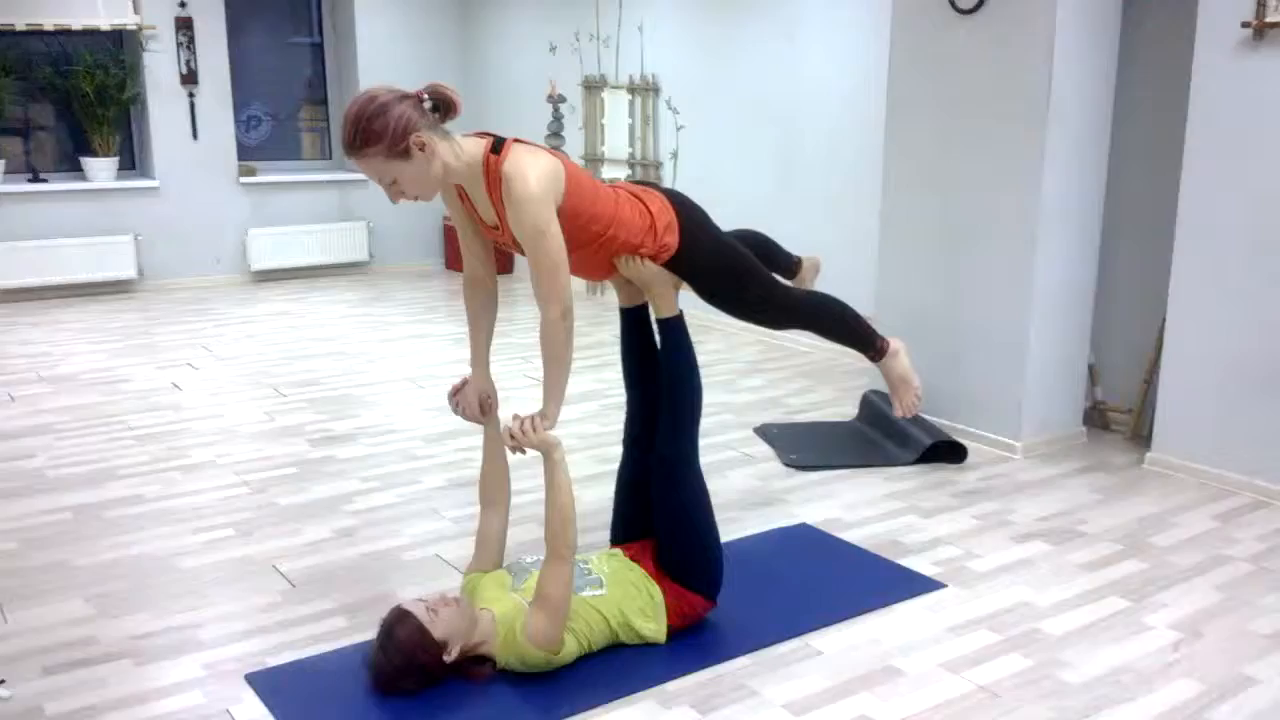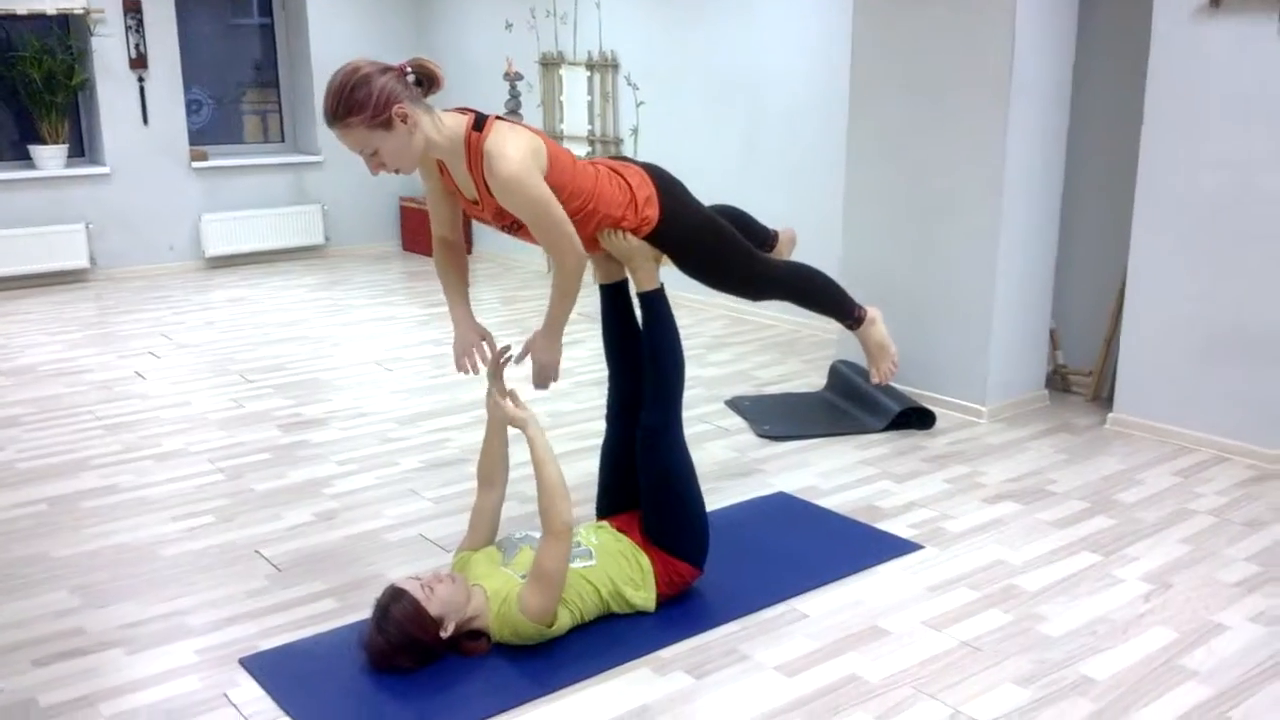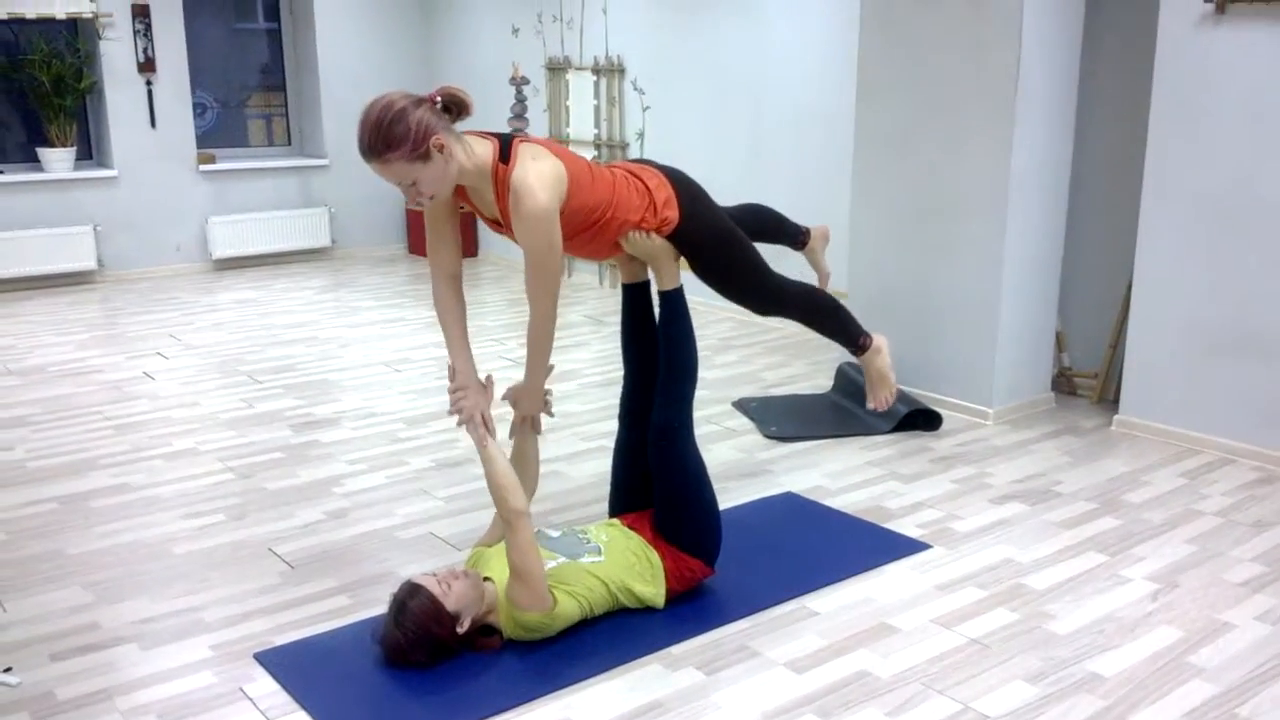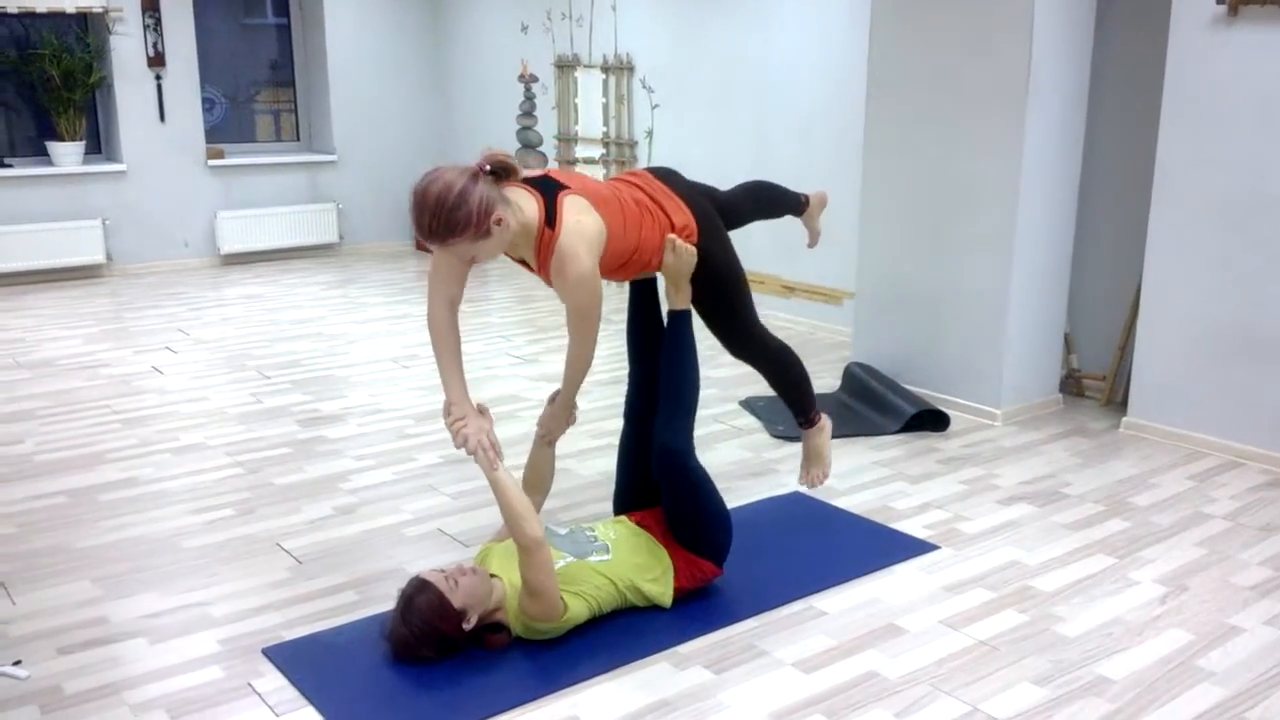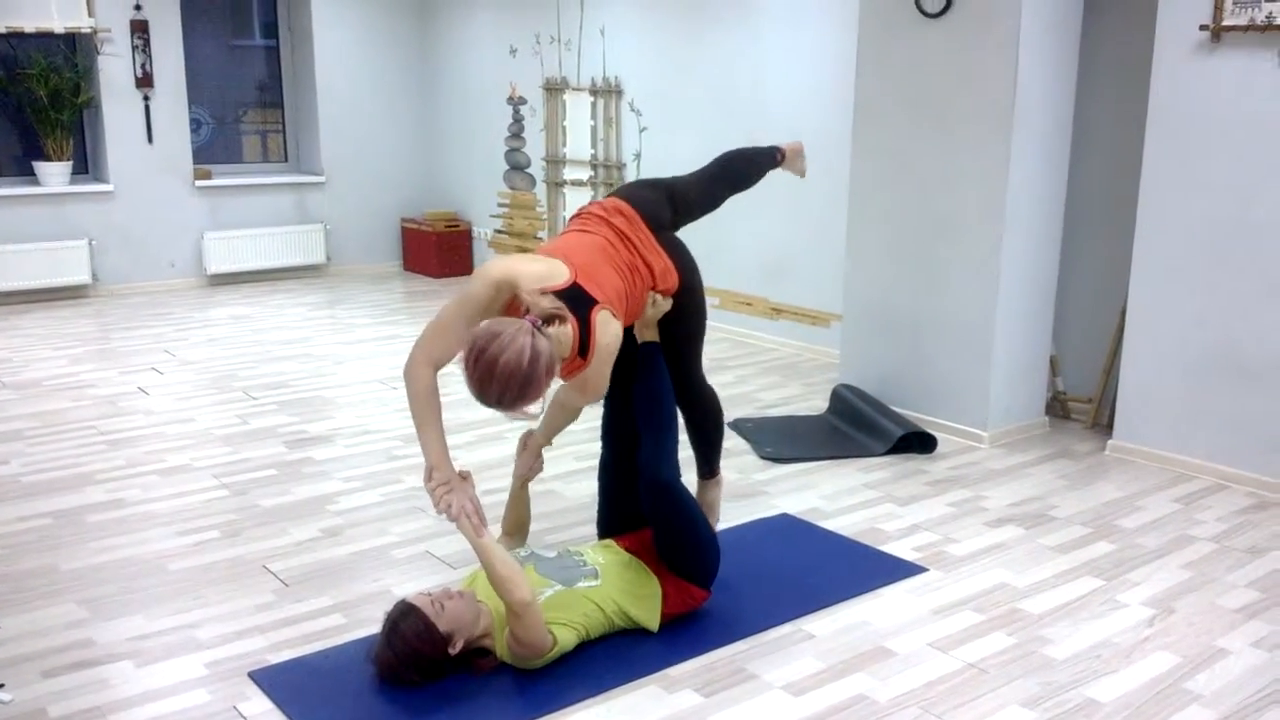
dt=0.7s
person 1, frame 1
left shoulder: (522, 181)
right shoulder: (456, 180)
left elbow: (557, 308)
right elbow: (479, 277)
left wrist: (549, 413)
right wrist: (479, 372)
left hip: (667, 231)
right hip: (629, 218)
left knee: (774, 307)
right knee: (733, 249)
left ankle: (885, 352)
right ankle: (798, 265)
person 1, frame 2
left shoulder: (503, 162)
right shoulder: (434, 152)
left elbow: (571, 258)
right elbow: (447, 240)
left wrist: (548, 339)
right wrist: (462, 320)
left hip: (645, 207)
right hip: (610, 191)
left knee: (753, 278)
left ankle: (862, 319)
person 1, frame 3
left shoulder: (529, 189)
right shoulder: (445, 171)
left elbow: (544, 308)
right elbow: (446, 278)
left wrist: (530, 390)
right wrist: (467, 377)
left hip: (665, 208)
right hip: (627, 196)
left knee: (765, 293)
right knee: (734, 223)
left ankle: (868, 349)
right ankle: (807, 238)
person 1, frame 4
left shoulder: (571, 250)
right shoulder: (473, 206)
left elbow: (583, 347)
right elbow: (442, 308)
left wrist: (562, 409)
right wrist: (461, 406)
left hip: (680, 224)
right hip: (641, 193)
left knee: (745, 338)
right knee: (730, 207)
left ankle: (813, 424)
right ankle: (806, 204)
person 1, frame 5
left shoulder: (600, 347)
right shoulder: (502, 279)
left elbow: (572, 404)
right elbow: (419, 365)
left wrist: (534, 446)
right wrist: (442, 473)
left hip: (663, 270)
right hip: (617, 216)
left knee: (685, 382)
right knee: (709, 182)
left ankle: (709, 478)
right ankle: (779, 154)
person 2, frame 1
left shoulder: (481, 595)
right shoulder: (526, 644)
left elbow: (494, 508)
right elbow: (561, 552)
left wrist: (489, 426)
right wrist: (553, 455)
left hip: (630, 563)
right hip: (677, 591)
right knee: (672, 453)
right ankle: (662, 300)
person 2, frame 2
left shoulder: (472, 571)
right shoulder: (520, 618)
left elbow: (490, 489)
right elbow: (560, 527)
left wrist: (496, 403)
right wrist: (530, 428)
left hip: (618, 536)
right hip: (664, 560)
right knee: (657, 423)
left ankle: (613, 273)
right ankle: (643, 275)
person 2, frame 3
left shoulder: (484, 566)
right shoulder: (525, 617)
left elbow: (519, 494)
right elbow: (514, 514)
left wrist: (524, 422)
right wrist: (481, 432)
left hip: (631, 533)
right hip: (677, 556)
right knee: (668, 425)
left ankle: (637, 272)
right ankle: (665, 274)
person 2, frame 4
left shoulder: (493, 562)
right shoulder: (533, 617)
left elbow: (532, 497)
right elbow: (532, 538)
left wrist: (546, 435)
right wrist: (488, 460)
left hip: (639, 529)
right hip: (688, 556)
right knee: (668, 445)
left ankle: (645, 275)
right ankle: (677, 294)
person 2, frame 5
left shoulder: (479, 591)
right shoulder: (519, 647)
left elbow: (511, 538)
right elbow: (521, 599)
left wrist: (521, 478)
right wrist: (470, 526)
left hip: (624, 552)
right hip: (676, 582)
right knee: (656, 473)
right ankle: (646, 335)
